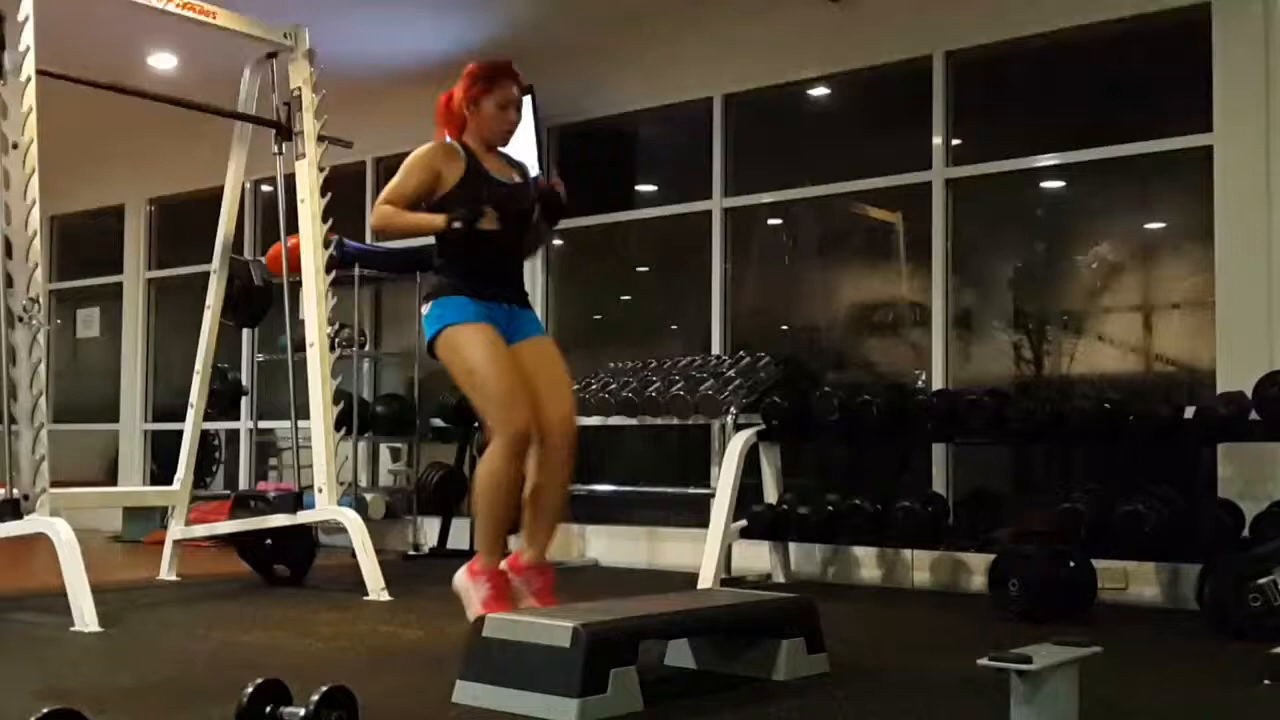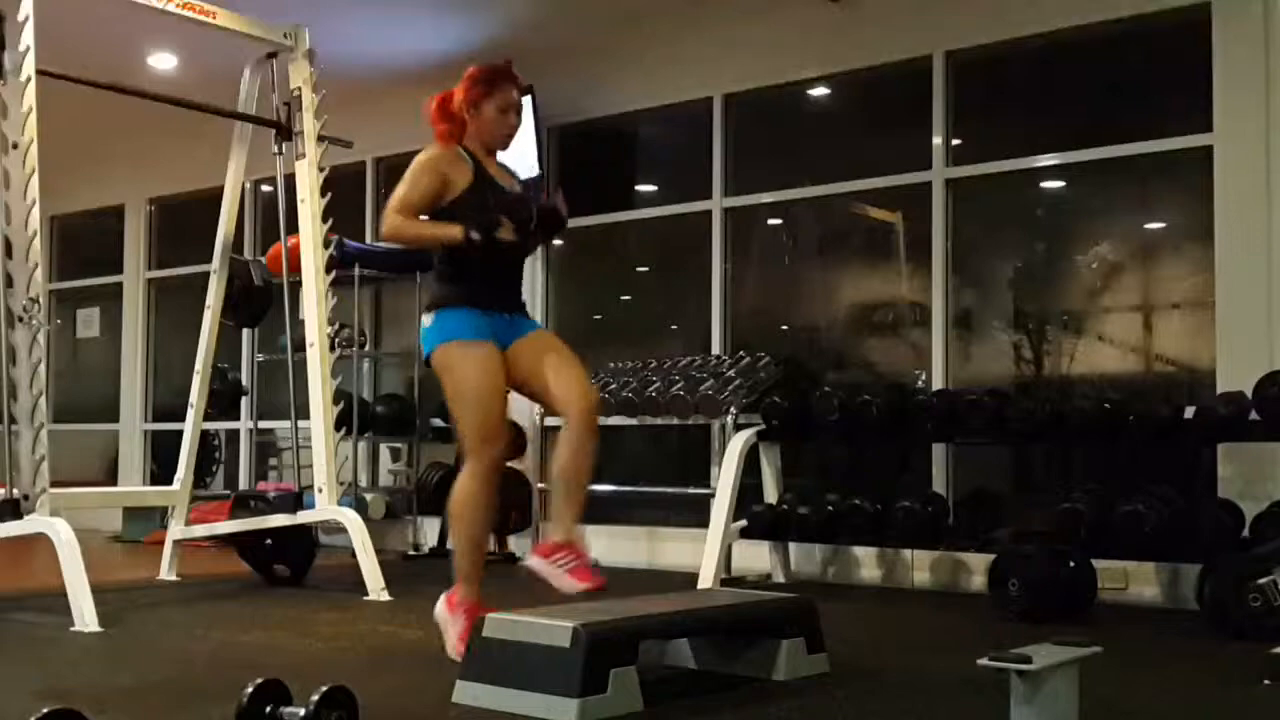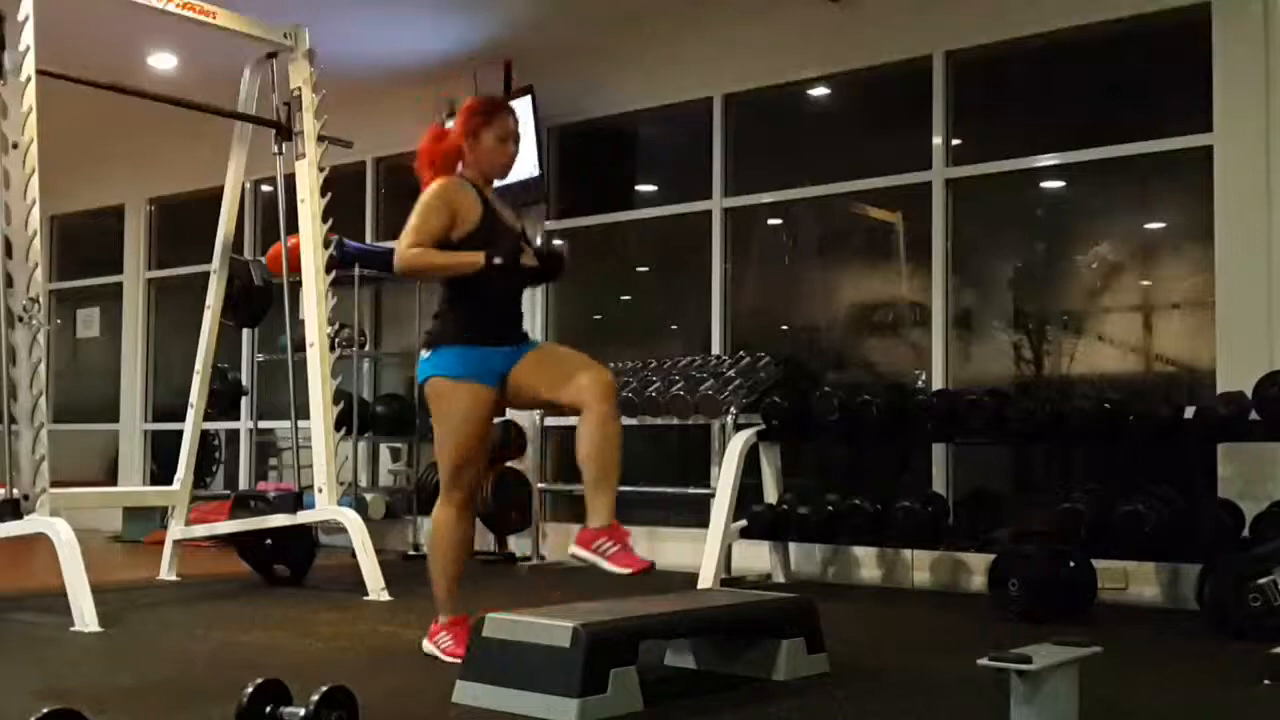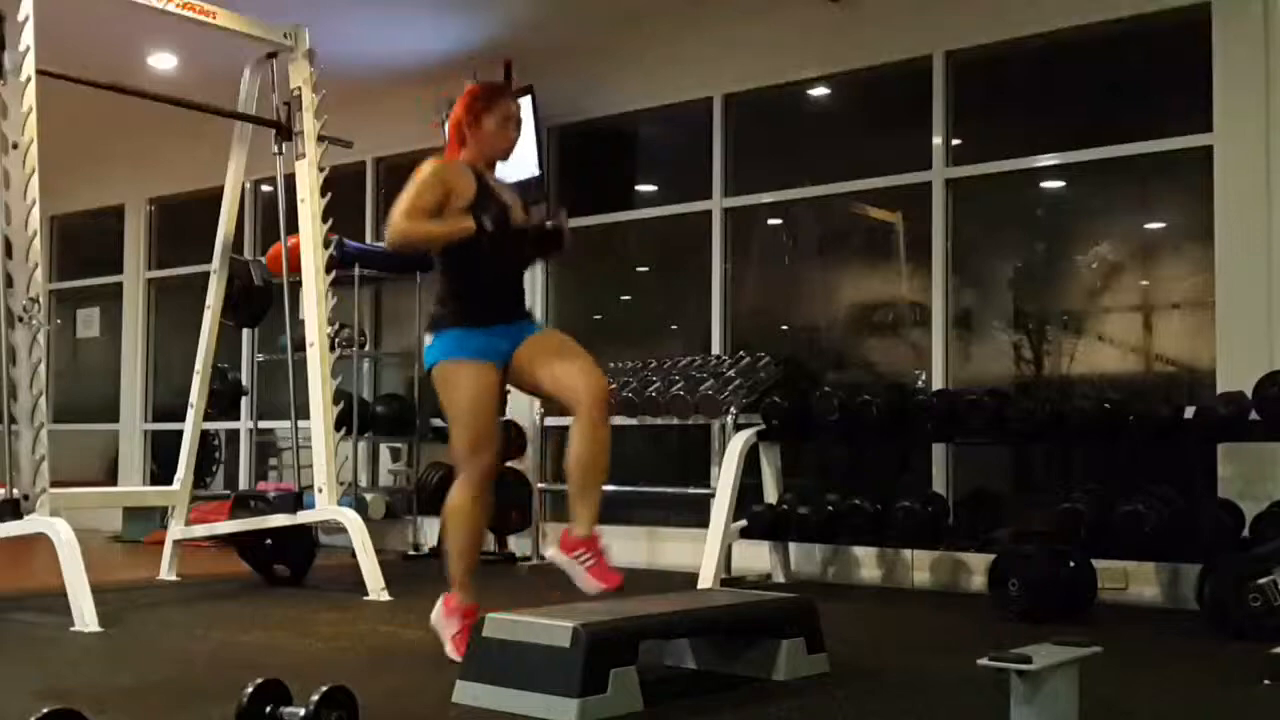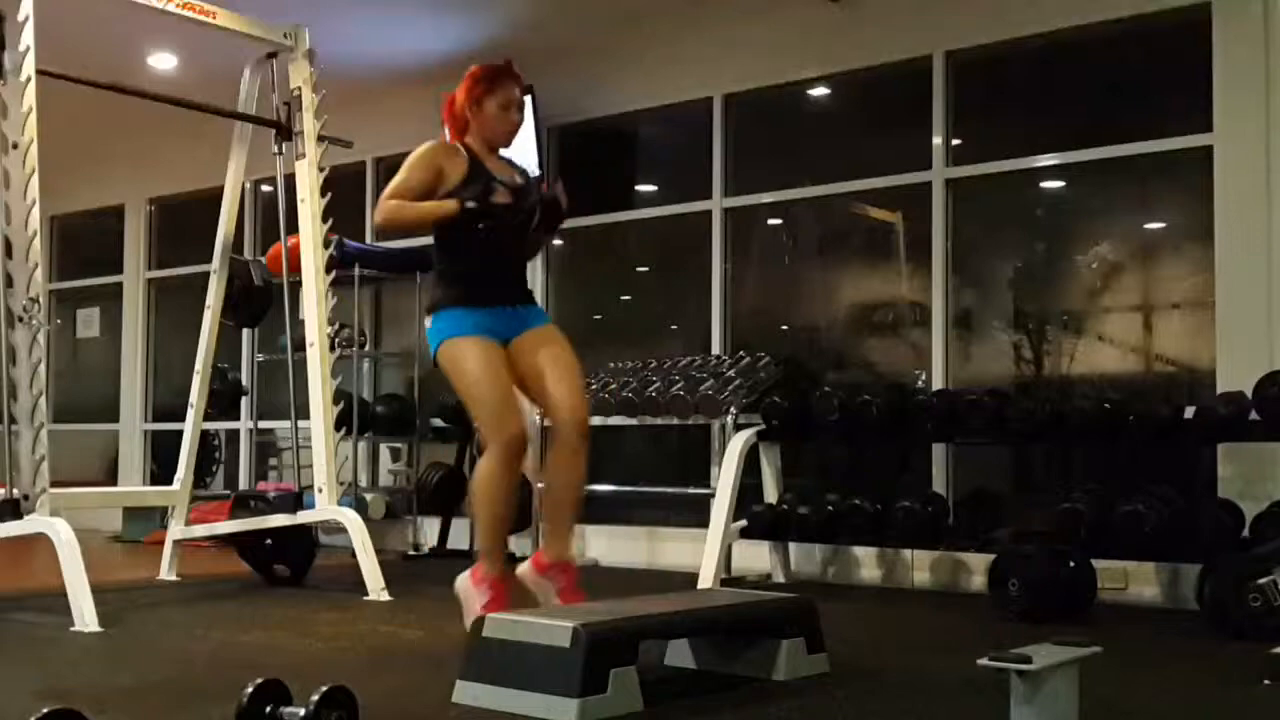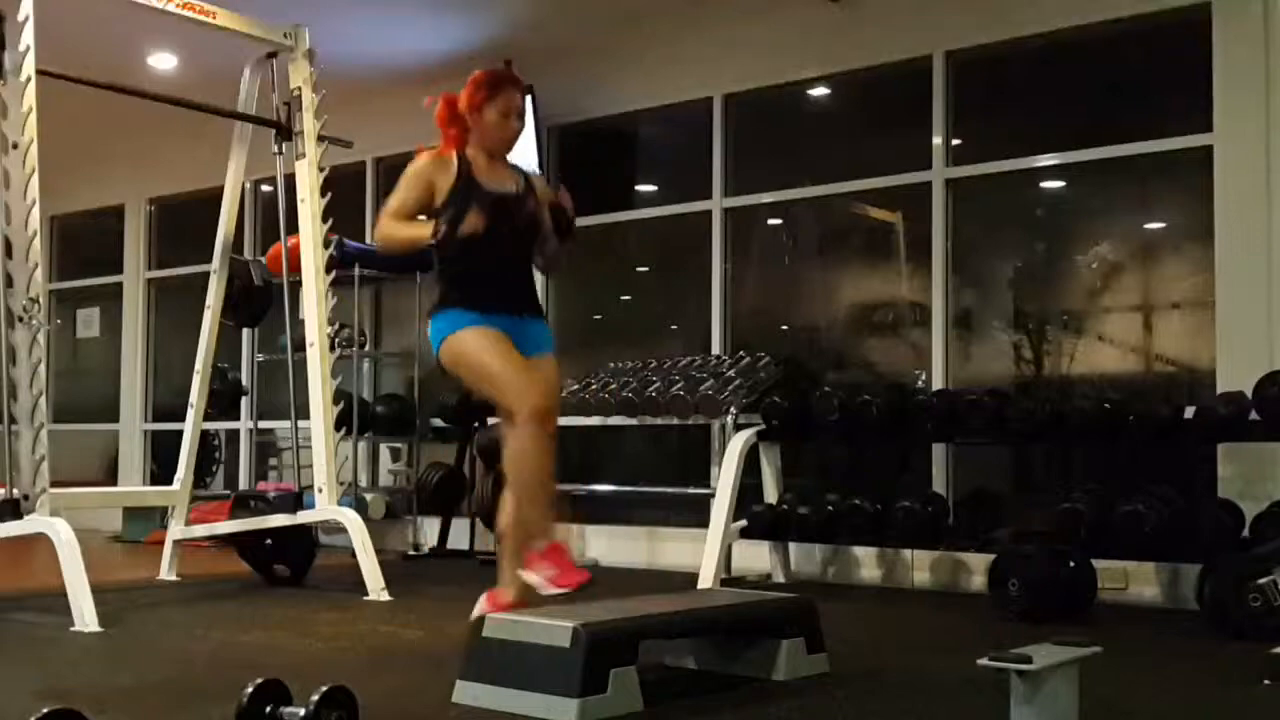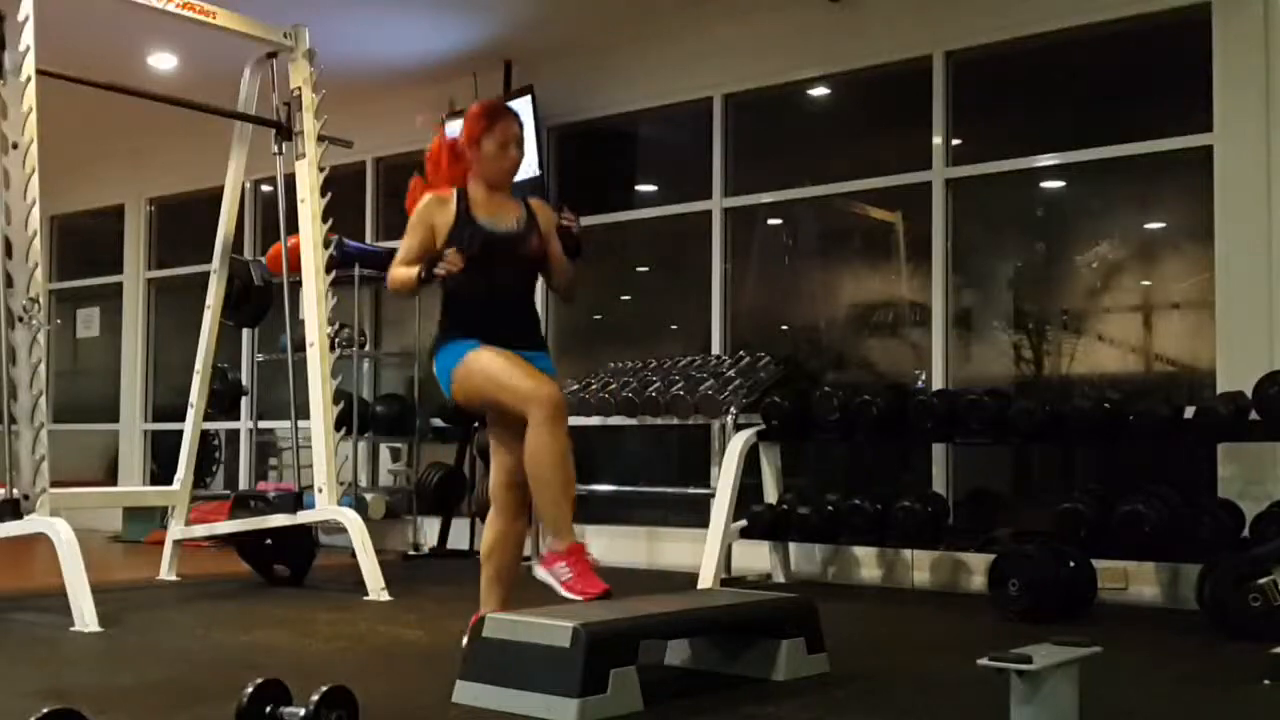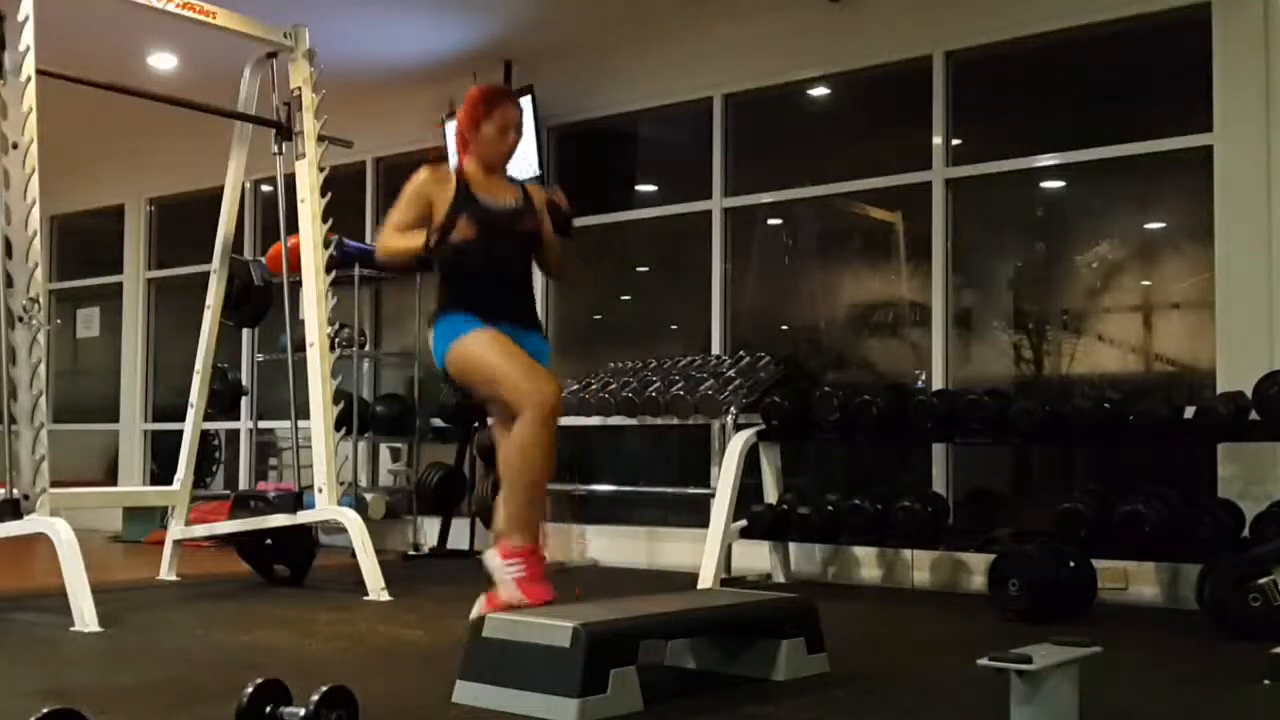
dt=0.1s
person 1, frame 1
left shoulder: (517, 172)
right shoulder: (438, 157)
right elbow: (382, 216)
left wrist: (548, 214)
right wrist: (453, 221)
left hip: (515, 309)
right hip: (458, 308)
left knee: (561, 428)
right knee: (514, 427)
left ankle: (529, 567)
right ankle: (484, 569)
person 1, frame 2
left shoulder: (514, 180)
right shoulder: (443, 161)
right elbow: (392, 223)
left wrist: (545, 227)
right wrist: (468, 232)
left hip: (512, 317)
right hip: (461, 318)
left knee: (582, 403)
right knee: (484, 455)
left ankle: (561, 542)
right ankle: (464, 598)
person 1, frame 3
left shoulder: (501, 207)
right shoulder: (448, 192)
right elbow: (407, 257)
left wrist: (535, 266)
right wrist: (490, 259)
left hip: (513, 347)
right hip: (459, 351)
left knee: (598, 388)
right knee: (460, 486)
left ankle: (601, 531)
right ankle: (447, 624)
person 1, frame 4
left shoulder: (505, 194)
right shoulder: (444, 175)
right elbow: (397, 232)
left wrist: (537, 243)
right wrist: (482, 226)
left hip: (517, 327)
right hip: (462, 334)
left knee: (592, 390)
right knee: (478, 468)
left ankle: (579, 538)
right ankle: (459, 603)
person 1, frame 5
left shoulder: (521, 178)
right shoulder: (439, 156)
right elbow: (385, 213)
left wrist: (551, 217)
right wrist: (462, 205)
left hip: (521, 312)
right hip: (460, 316)
left knee: (574, 414)
right knee: (507, 436)
left ankle: (553, 563)
right ankle: (488, 574)
person 1, frame 6
left shoulder: (529, 185)
right shoulder: (435, 167)
left elbow: (547, 262)
right elbow: (384, 233)
left wrist: (561, 227)
right wrist: (440, 230)
left hip: (525, 321)
right hip: (462, 317)
left knee: (533, 446)
right knee: (530, 409)
left ankle: (505, 596)
right ankle: (538, 547)
person 1, frame 7
left shoulder: (537, 214)
right shoulder: (438, 204)
left elbow: (566, 287)
right elbow: (397, 274)
left wrist: (569, 254)
right wrist: (430, 271)
left hip: (528, 349)
right hip: (465, 351)
left knee: (510, 490)
right knee: (547, 400)
left ankle: (489, 619)
right ankle: (563, 552)
person 1, frame 8
left shoulder: (529, 197)
right shoulder: (434, 183)
left elbow: (555, 269)
right elbow: (385, 245)
left wrist: (559, 228)
right wrist: (435, 239)
left hip: (524, 330)
right hip: (463, 326)
left knee: (522, 469)
right knee: (541, 400)
left ankle: (502, 600)
right ankle: (516, 548)
